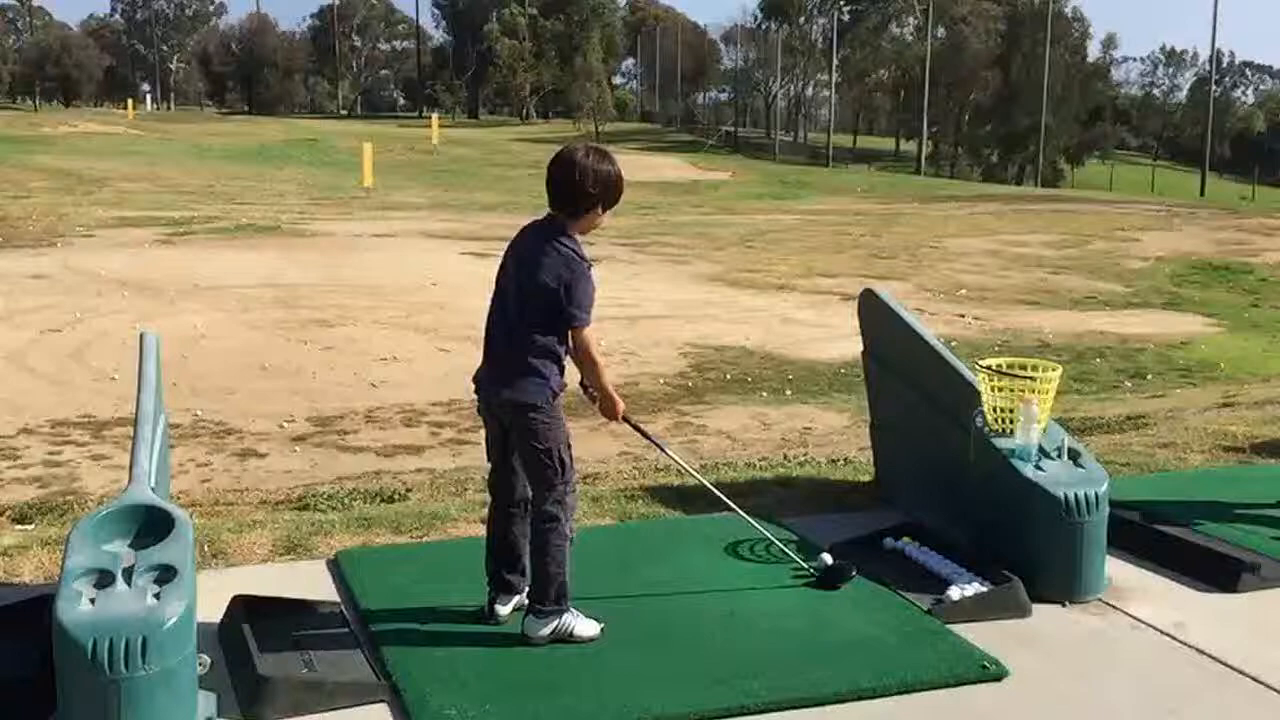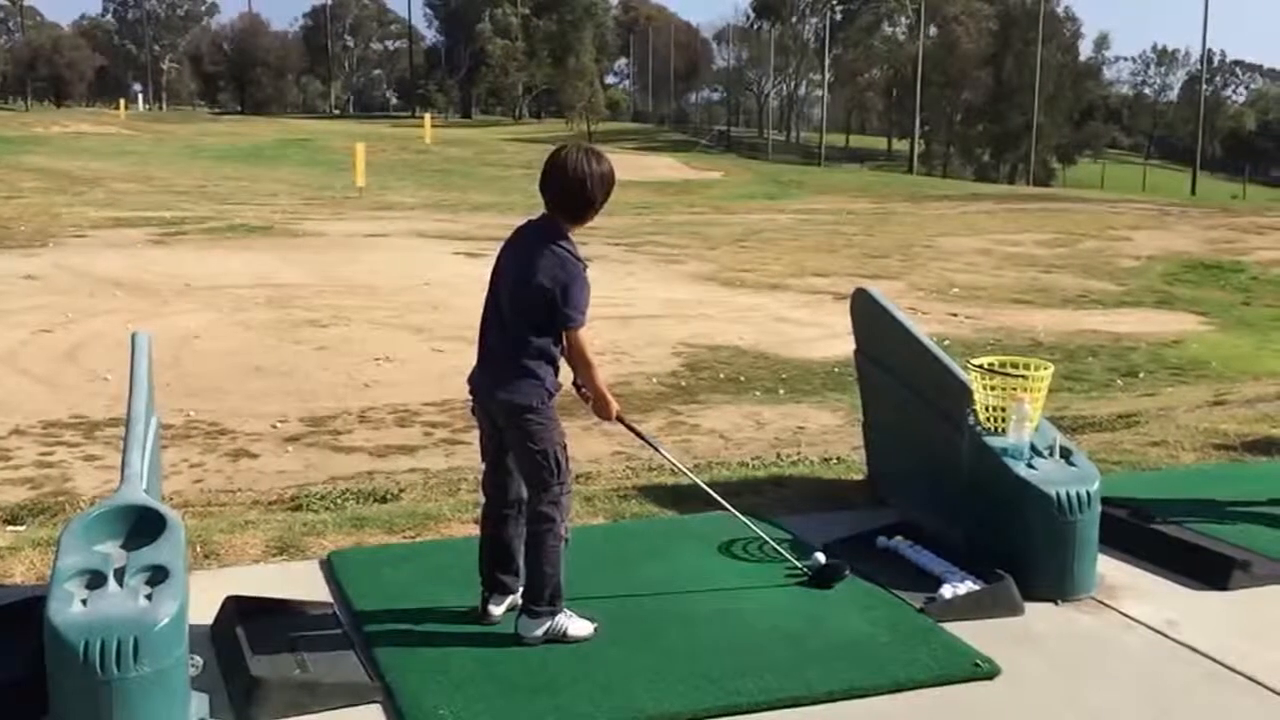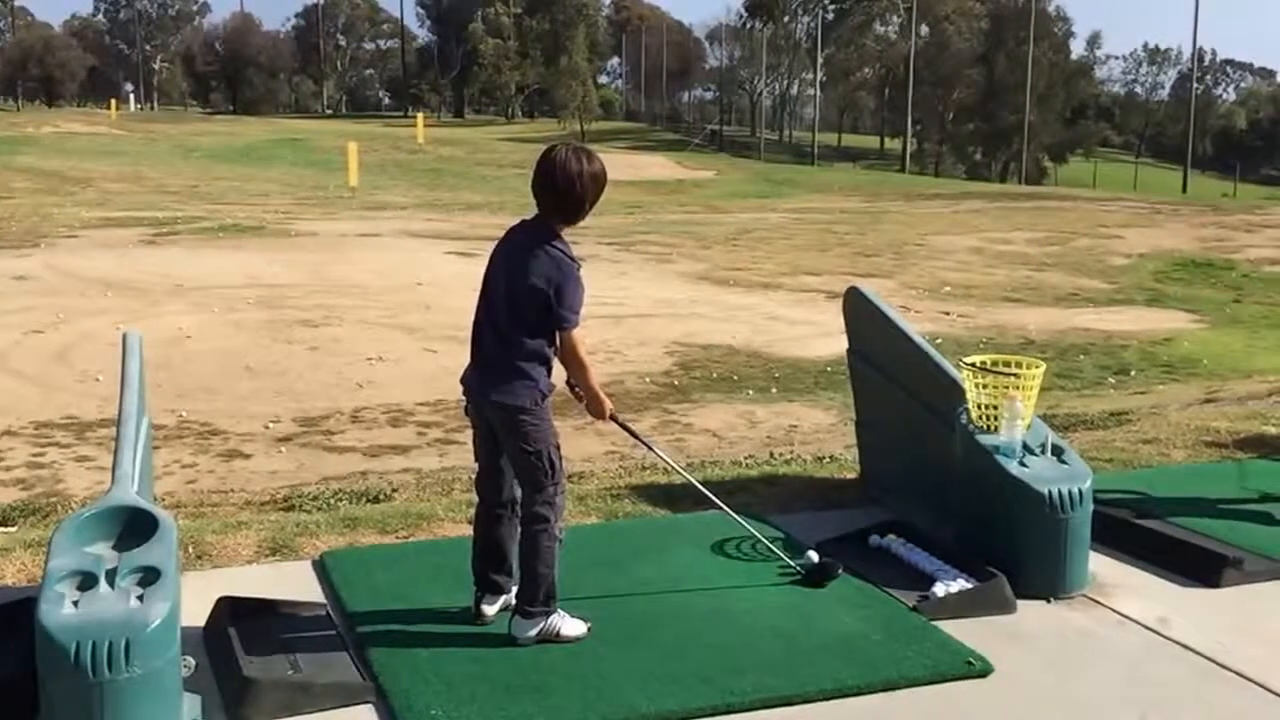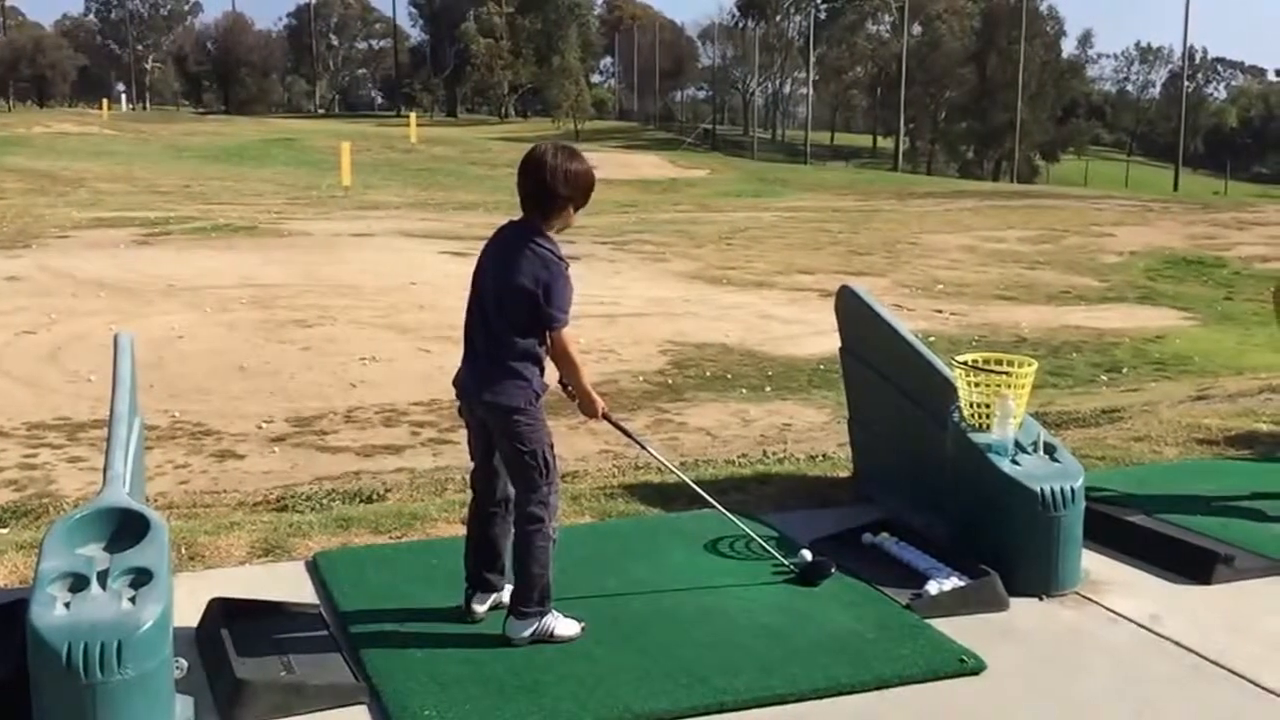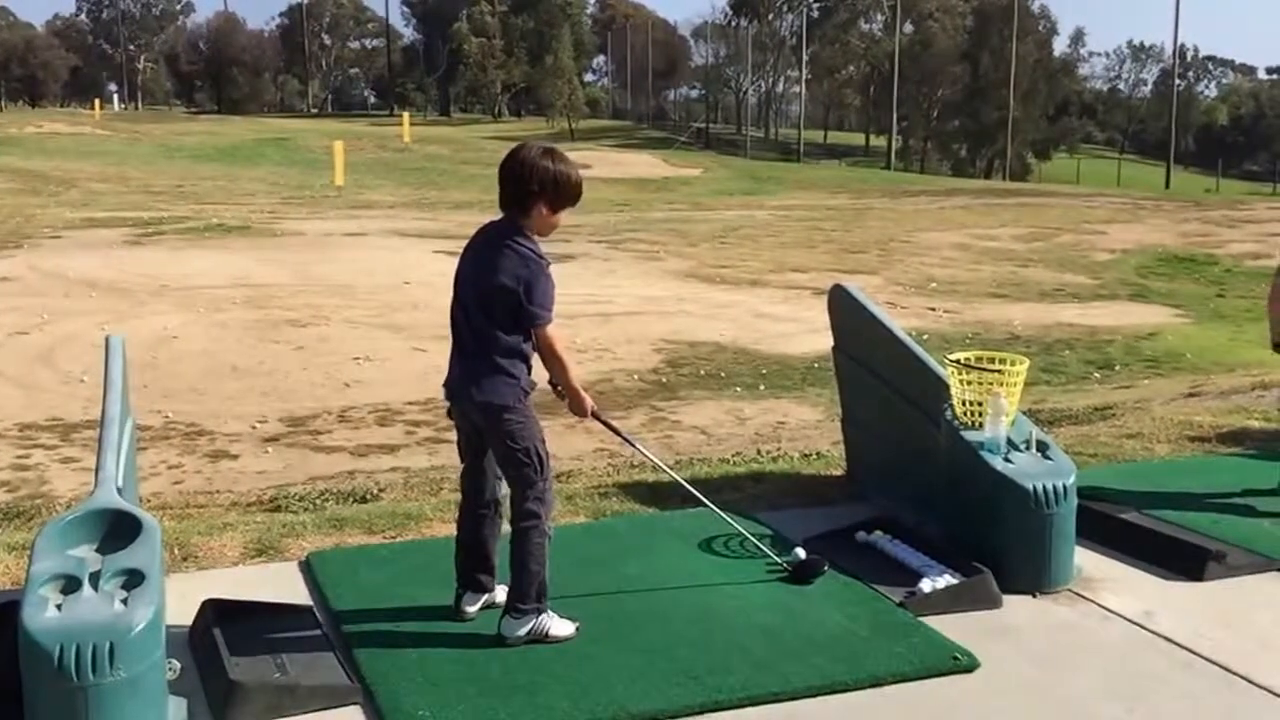
dt=0.7s
person 1, frame 1
left shoulder: (528, 236)
right shoulder: (571, 264)
right elbow: (582, 345)
left wrist: (587, 380)
right wrist: (608, 395)
left hip: (494, 385)
right hip: (530, 395)
left knee: (509, 491)
right knee: (554, 499)
left ankle: (505, 591)
right ankle: (547, 612)
person 1, frame 2
left shoulder: (521, 237)
right shoulder: (566, 265)
right elbow: (576, 345)
left wrist: (580, 379)
right wrist: (601, 396)
left hip: (488, 386)
right hip: (525, 396)
left knee: (502, 491)
right knee: (549, 500)
left ankle: (498, 591)
right ankle: (541, 613)
person 1, frame 3
left shoulder: (514, 238)
right shoulder: (560, 265)
right elbow: (569, 345)
left wrist: (573, 380)
right wrist: (595, 395)
left hip: (481, 386)
right hip: (519, 396)
left knee: (496, 492)
right knee: (543, 501)
left ankle: (491, 591)
right ankle: (535, 614)
person 1, frame 4
left shoulder: (502, 239)
right shoulder: (547, 263)
right elbow: (559, 343)
left wrist: (566, 379)
right wrist: (586, 394)
left hip: (474, 386)
right hip: (512, 396)
left knee: (490, 489)
right knee: (538, 501)
left ankle: (483, 588)
right ankle: (529, 614)
person 1, frame 5
left shoulder: (483, 240)
right shoulder: (529, 263)
right elbow: (544, 339)
left wrist: (557, 377)
right wrist: (574, 391)
left hip: (463, 387)
right hip: (501, 395)
left knee: (479, 488)
right knee: (534, 499)
left ankle: (474, 589)
right ankle: (524, 614)
